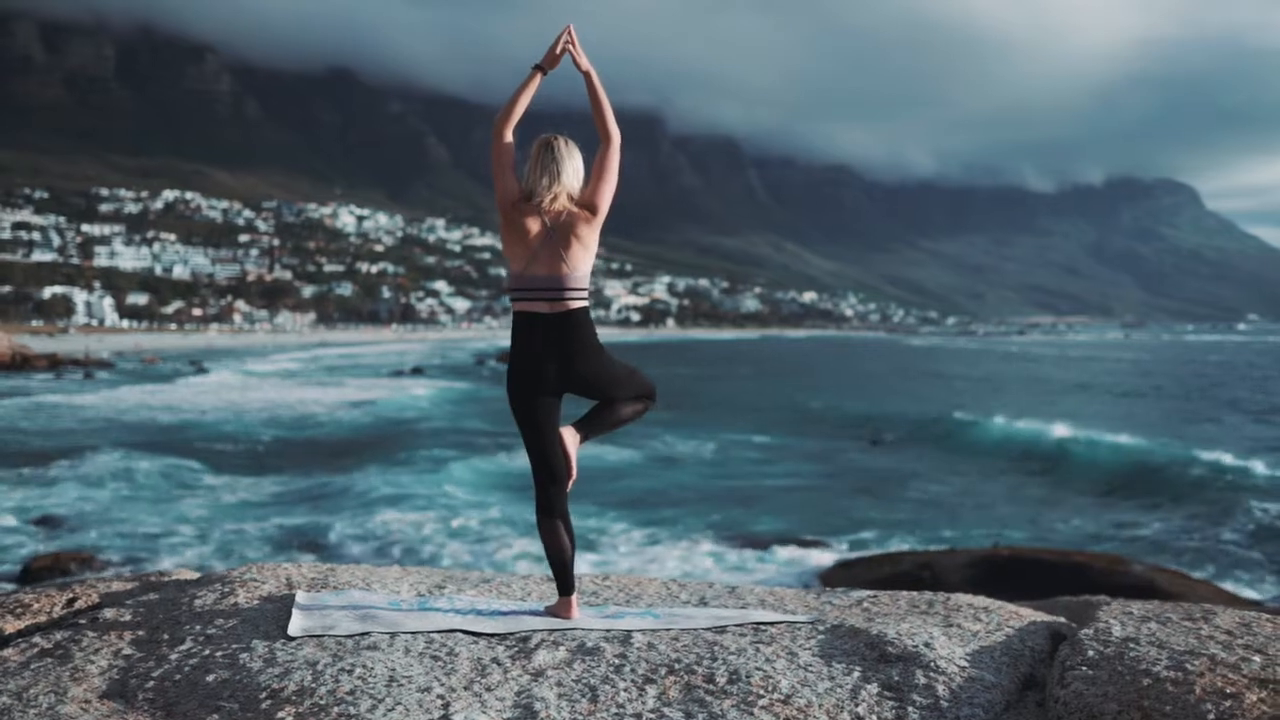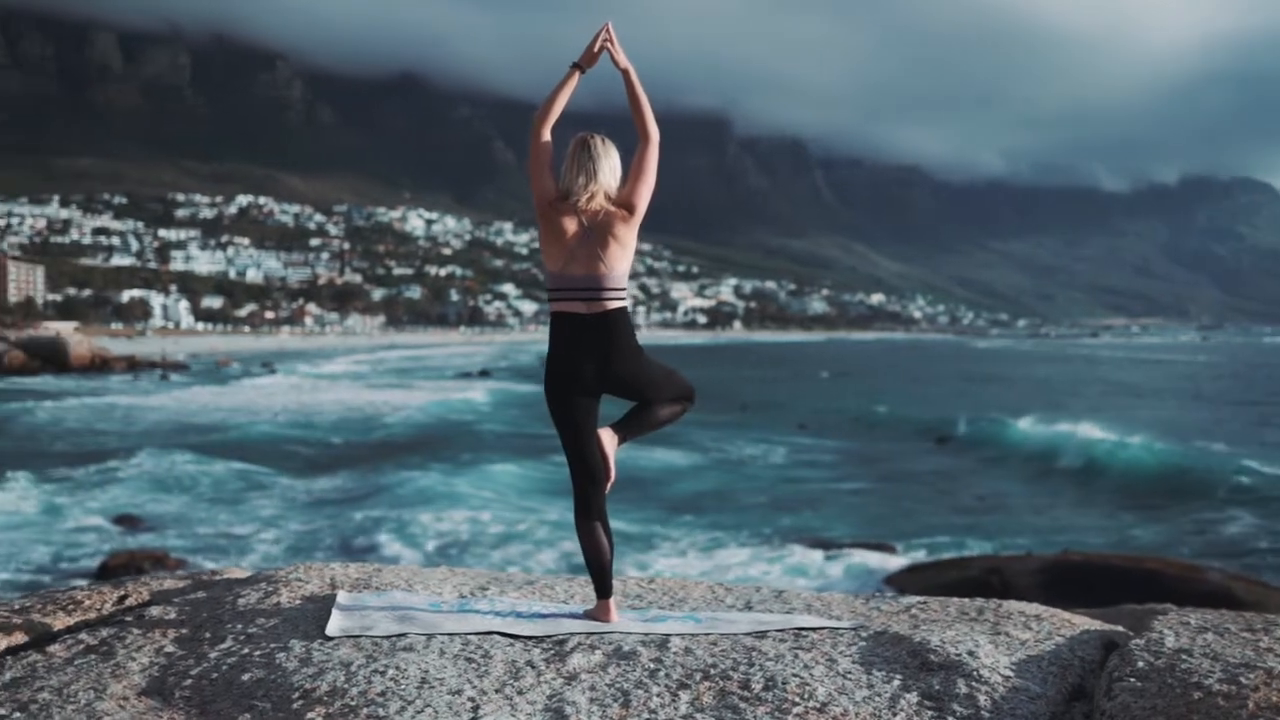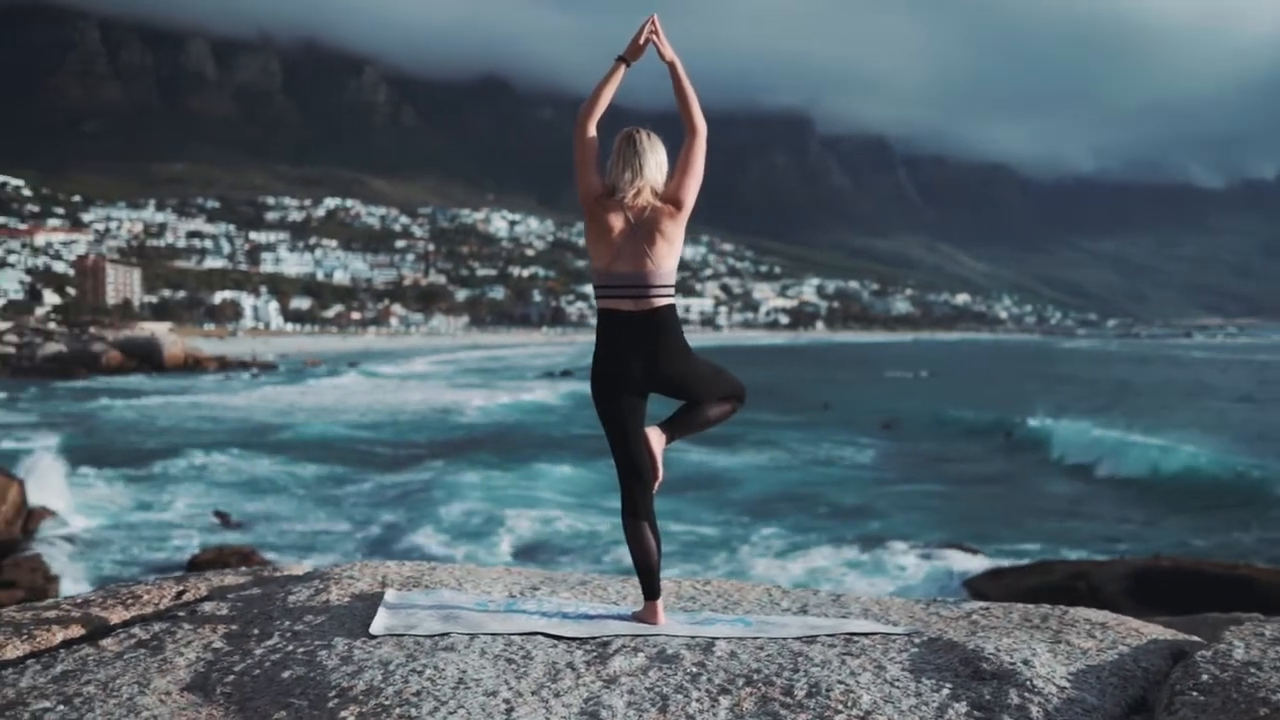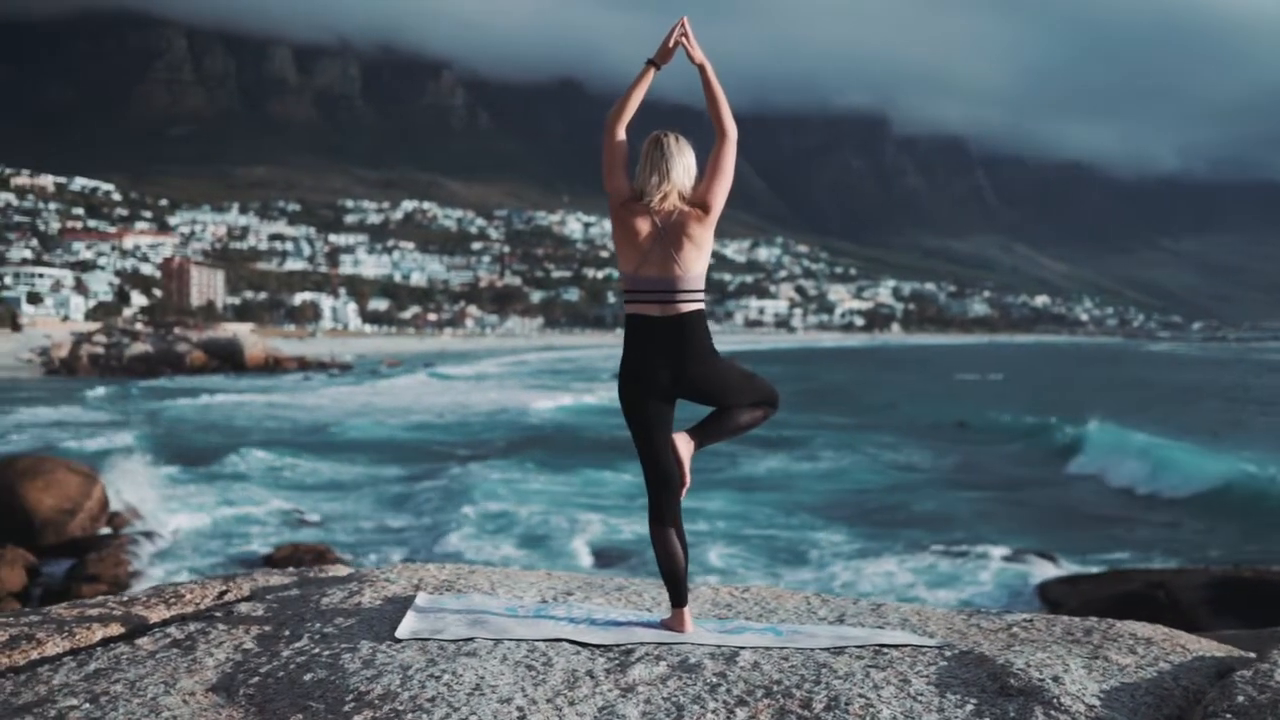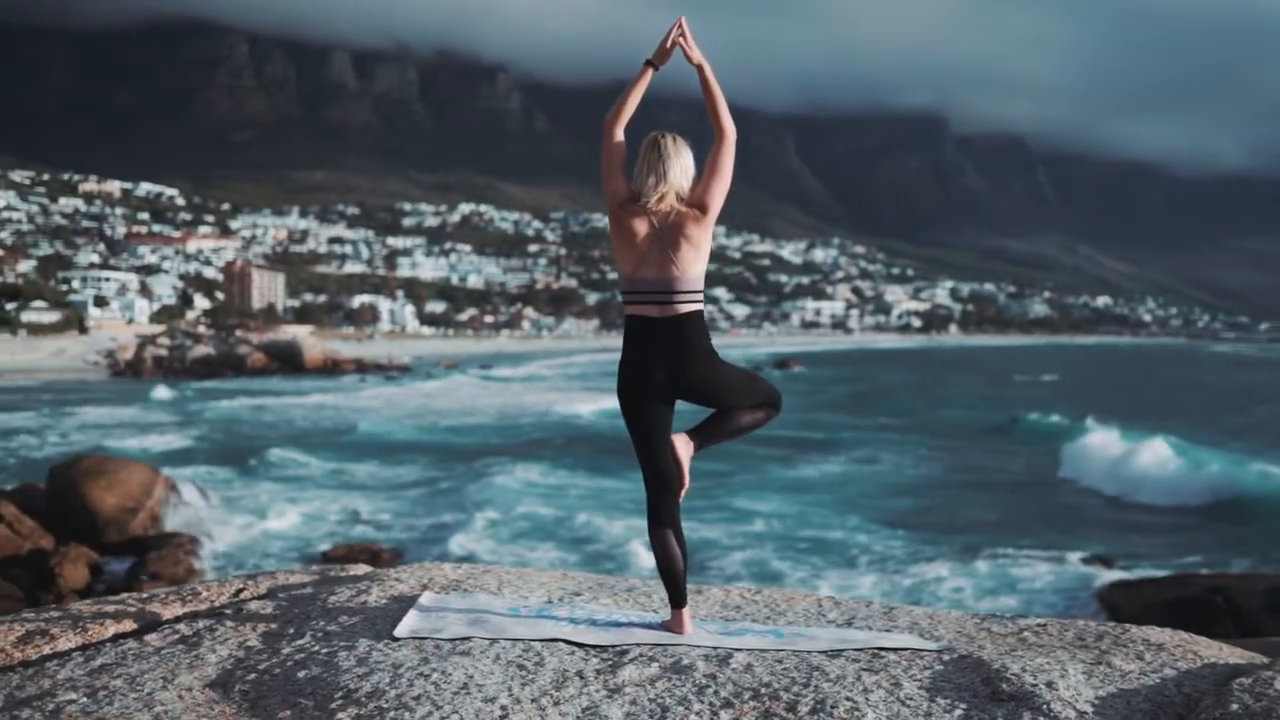
dt=1s
person 1, frame 1
left shoulder: (513, 216)
right shoulder: (588, 217)
left elbow: (501, 133)
right elbow: (612, 138)
left wrist: (542, 68)
right wrist: (585, 68)
left hip: (528, 358)
right hip: (579, 352)
left knee: (549, 485)
right knee: (643, 392)
left ankle: (567, 600)
right ankle: (578, 433)
person 1, frame 2
left shoulder: (550, 215)
right shoulder: (626, 217)
left elbow: (540, 131)
right elbow: (650, 136)
left wrist: (581, 66)
right wrist: (623, 66)
left hip: (566, 359)
right hip: (616, 354)
left knee: (587, 488)
right knee: (682, 393)
left ankle: (605, 604)
right ankle: (615, 435)
person 1, frame 3
left shoulder: (597, 212)
right shoulder: (673, 213)
left elbow: (585, 127)
right elbow: (698, 131)
left wrist: (626, 60)
right wrist: (671, 60)
left hip: (613, 357)
right hip: (664, 351)
left knee: (635, 488)
right knee: (733, 393)
left ankle: (653, 607)
right ankle: (664, 435)
person 1, frame 4
left shoulder: (625, 216)
right shoulder: (701, 218)
left elbow: (614, 130)
right elbow: (728, 134)
left wrist: (655, 63)
right wrist: (701, 63)
left hip: (640, 362)
right hip: (692, 357)
left knee: (662, 494)
right knee: (765, 398)
left ankle: (680, 614)
right ankle: (692, 440)
person 1, frame 5
left shoulder: (623, 217)
right shoulder: (699, 218)
left elbow: (611, 131)
right elbow: (726, 134)
left wrist: (652, 64)
right wrist: (698, 63)
left hip: (639, 364)
right hip: (691, 359)
left knee: (661, 494)
right knee: (767, 400)
left ankle: (680, 615)
right ankle: (691, 442)
